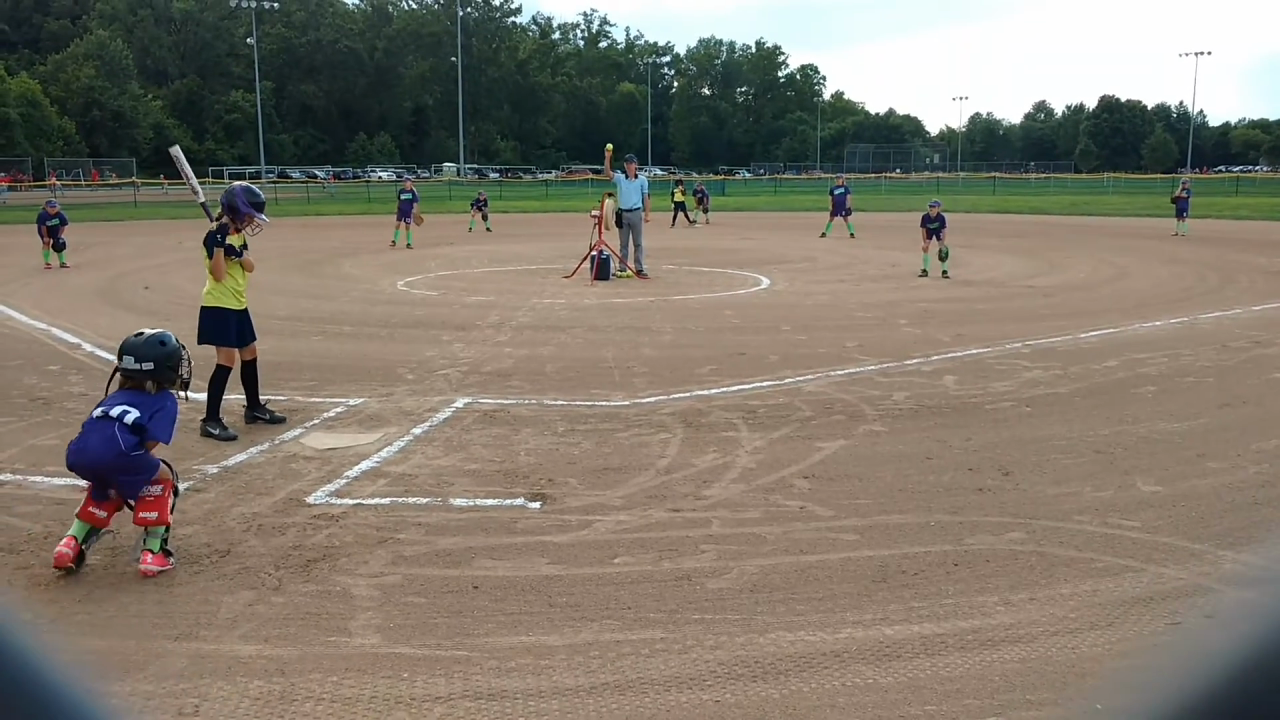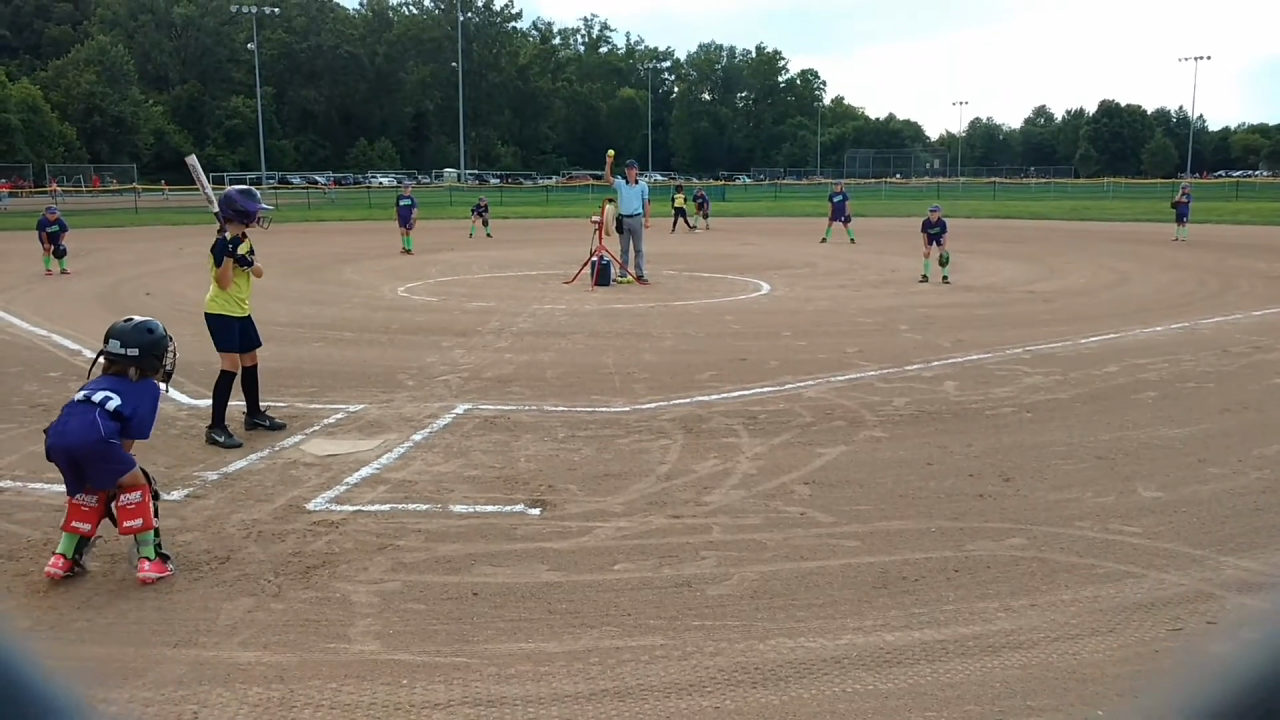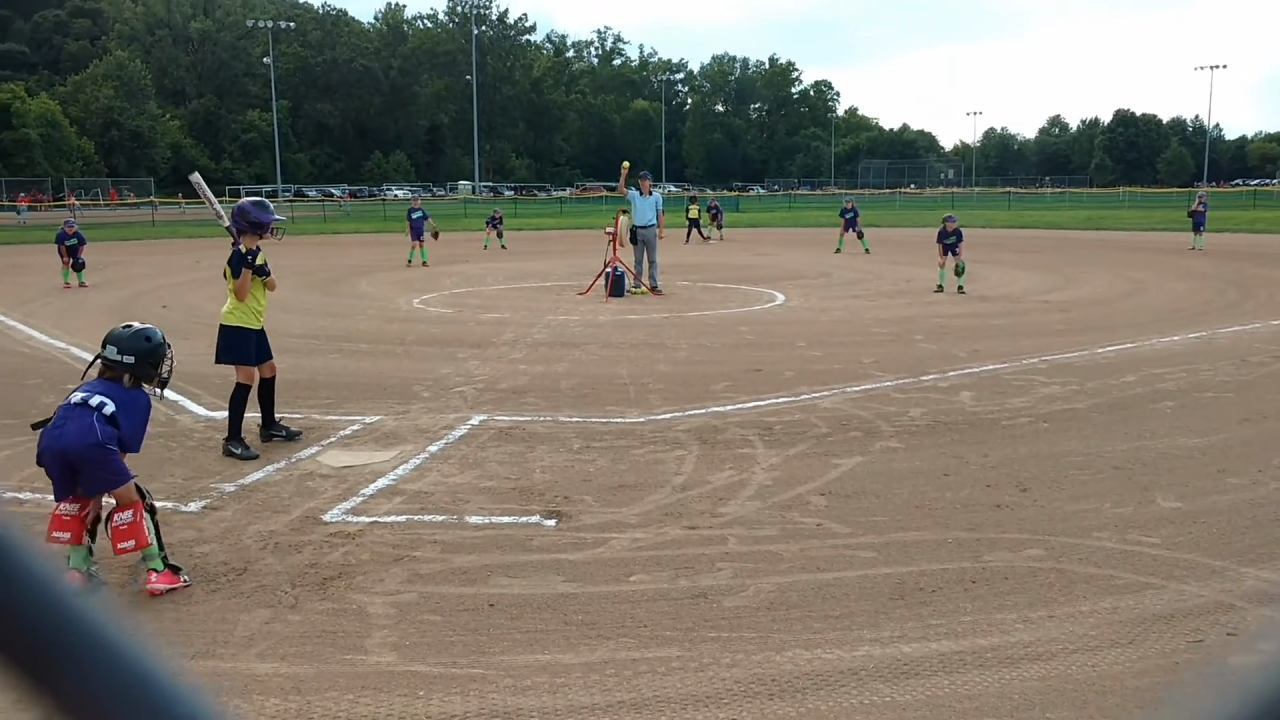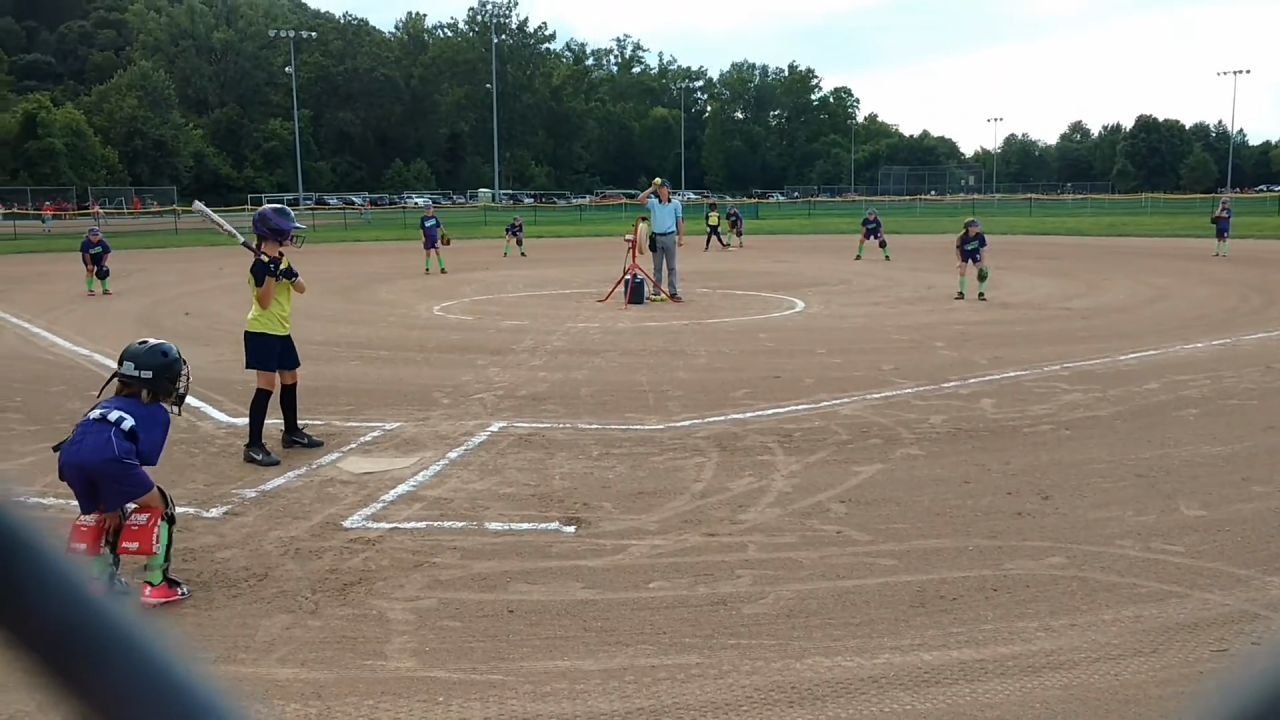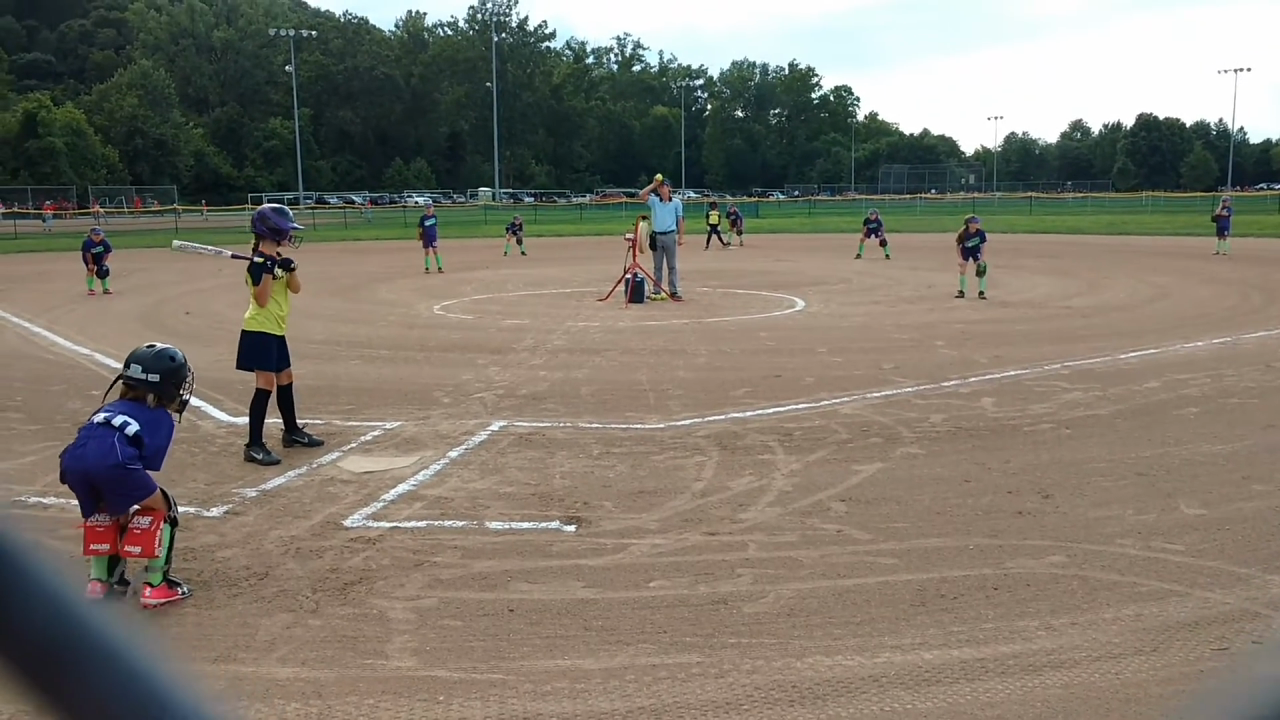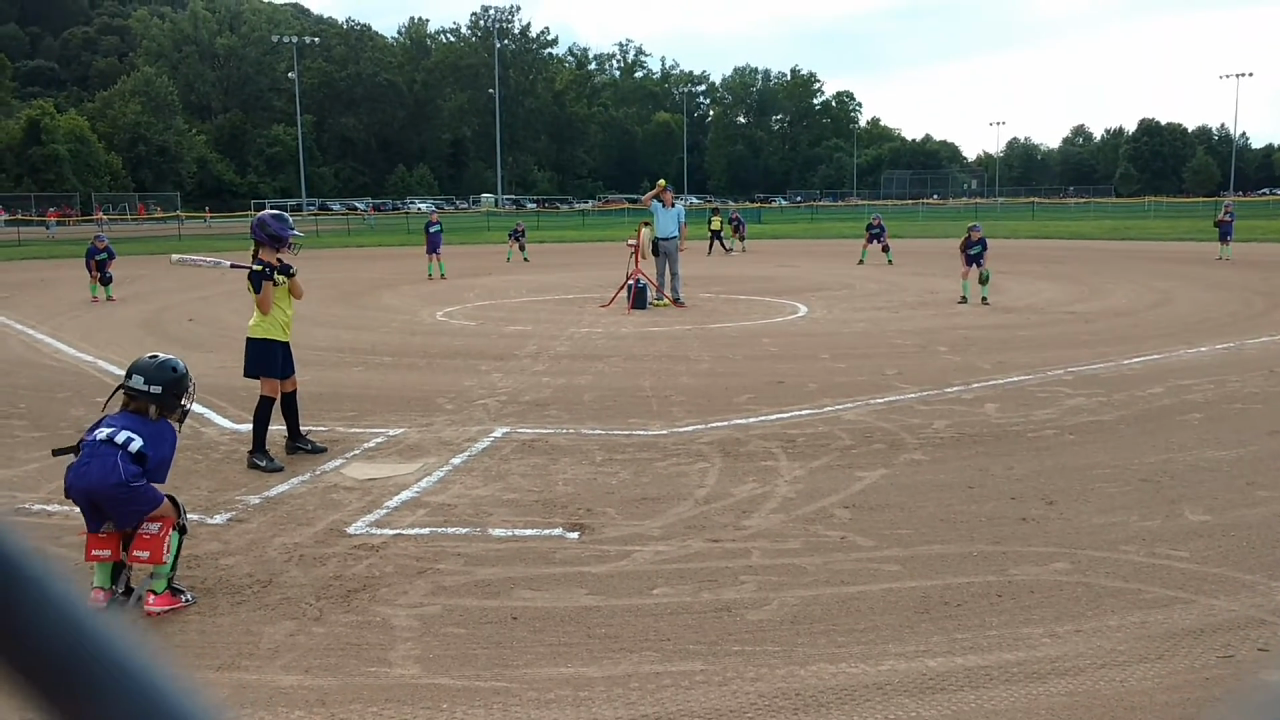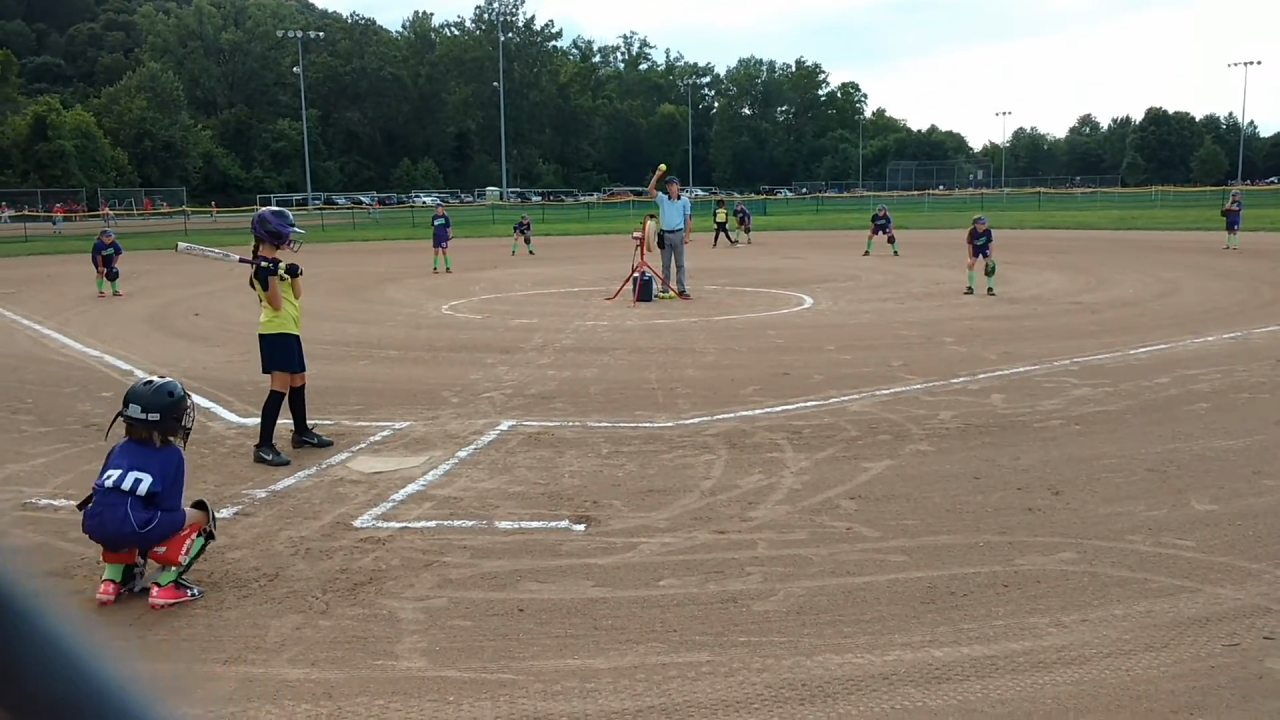
dt=0.3s
person 1, frame 1
left shoulder: (239, 234)
right shoulder: (214, 236)
left elbow: (251, 267)
right elbow: (218, 275)
left wrist: (238, 254)
right wrist: (219, 244)
left hip: (238, 304)
right hip: (219, 305)
left knee: (249, 354)
right knee: (226, 361)
left ankle: (254, 407)
right ankle: (211, 420)
person 1, frame 2
left shoulder: (244, 239)
right shoulder: (221, 244)
left elbow: (259, 272)
right elbow: (223, 284)
left wrist: (249, 263)
right wrist: (229, 254)
left hip: (240, 310)
right hip: (221, 311)
left knee: (250, 360)
right knee: (230, 366)
left ankle: (254, 414)
right ankle: (216, 428)
person 1, frame 3
left shoulder: (257, 252)
right shoulder: (238, 256)
left elbow: (273, 286)
right elbow: (240, 295)
left wrist: (265, 273)
right wrist: (247, 266)
left hip: (255, 324)
right hip: (238, 324)
left knee: (268, 371)
right knee: (246, 379)
left ankle: (269, 425)
right ankle: (233, 440)
person 1, frame 4
left shoulder: (280, 258)
right shoulder: (261, 263)
left elbow: (302, 288)
right elbow: (264, 303)
left wrist: (293, 276)
right wrist: (270, 274)
left hip: (280, 330)
right hip: (262, 330)
left knee: (290, 379)
right knee: (267, 385)
left ankle: (291, 432)
right ankle: (253, 446)
person 1, frame 5
left shoulder: (277, 258)
right shoulder: (258, 262)
left elbow: (296, 288)
right elbow: (261, 301)
left wrist: (291, 268)
right wrist: (267, 271)
left hip: (276, 330)
right hip: (260, 330)
left knee: (285, 379)
right knee: (266, 385)
left ankle: (292, 431)
right ankle: (254, 446)
person 1, frame 6
left shoulder: (278, 264)
right shoulder: (258, 269)
left elbow: (298, 294)
right elbow: (265, 308)
left wrist: (290, 273)
right wrist: (267, 278)
left hip: (280, 336)
right hip: (265, 337)
left knee: (289, 386)
right knee: (270, 391)
left ankle: (295, 438)
right ankle: (257, 453)
person 1, frame 7
left shoulder: (275, 262)
right shoulder: (263, 267)
left elbow: (296, 295)
right elbow: (276, 304)
left wrist: (295, 275)
right wrist: (273, 275)
left hip: (288, 330)
right hip: (276, 331)
left knee: (298, 381)
right knee: (280, 386)
left ankle: (301, 432)
right ankle: (264, 446)
person 2, frame 1
left shoulder: (116, 395)
right shoulder: (165, 399)
right elbow: (150, 441)
right wrist: (133, 467)
left hip: (78, 453)
right hip: (115, 450)
left knee: (106, 489)
right knee: (162, 478)
left ankle: (72, 543)
right ankle: (153, 552)
person 2, frame 2
left shoulder: (98, 382)
right shoulder: (148, 389)
right elbow: (128, 438)
right wrist: (115, 468)
left hip: (58, 436)
right hip: (93, 437)
left knee: (90, 488)
right knee: (138, 486)
left ankle: (63, 558)
right ankle: (150, 559)
person 2, frame 3
left shoulder: (90, 386)
right shoulder: (139, 398)
right elbow: (121, 451)
right wrist: (97, 495)
left hip: (50, 441)
right hip: (90, 441)
left knee: (81, 499)
right knee: (132, 500)
left ankle: (78, 570)
right ankle: (159, 571)
person 2, frame 4
left shoulder: (109, 403)
right shoulder: (158, 414)
right elbow: (140, 463)
right wrist: (114, 506)
left hip: (70, 456)
right hip: (109, 456)
left knee: (104, 510)
right knee: (158, 508)
left ankle: (100, 578)
right ankle: (156, 584)
person 2, frame 5
left shoulder: (112, 406)
right shoulder: (162, 418)
right elbow: (146, 466)
right wrist: (124, 505)
left hip: (73, 461)
right hip: (112, 462)
left knee: (104, 511)
right knee: (161, 509)
left ankle: (99, 579)
right ankle: (156, 585)
person 2, frame 6
left shoulder: (113, 418)
right shoulder: (165, 430)
right elbow: (152, 478)
right wrist: (130, 513)
left hip: (77, 478)
right hip: (115, 479)
left knee: (108, 522)
right knee: (170, 516)
left ankle: (102, 588)
right ankle: (159, 592)
person 2, frame 7
left shoulder: (121, 447)
right shoulder: (171, 454)
right elbow: (168, 507)
left hip: (95, 524)
right hip: (130, 526)
right knee: (202, 517)
left ankle: (112, 580)
right ankle: (166, 584)
